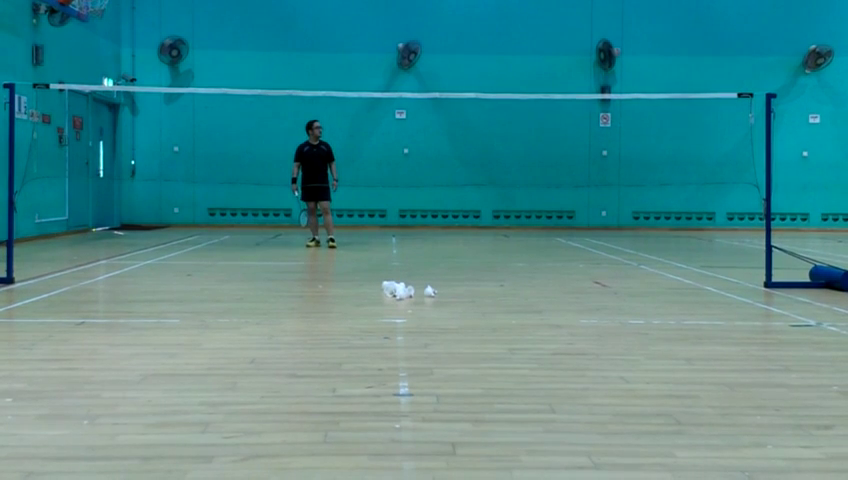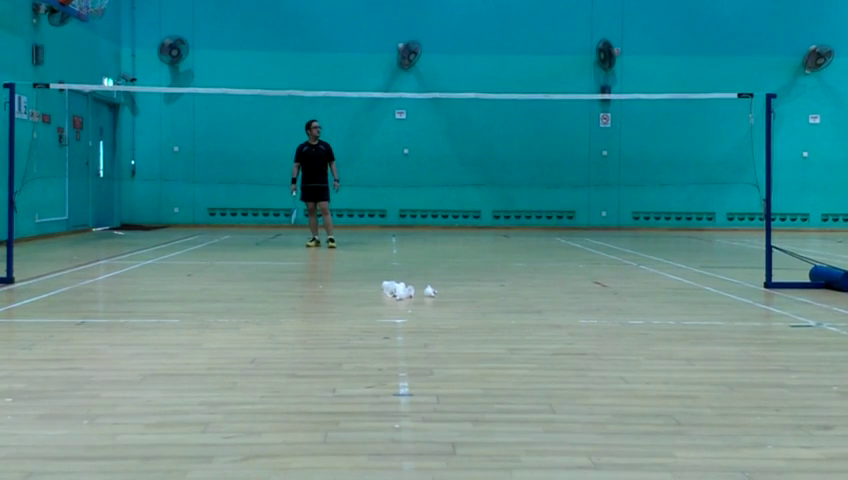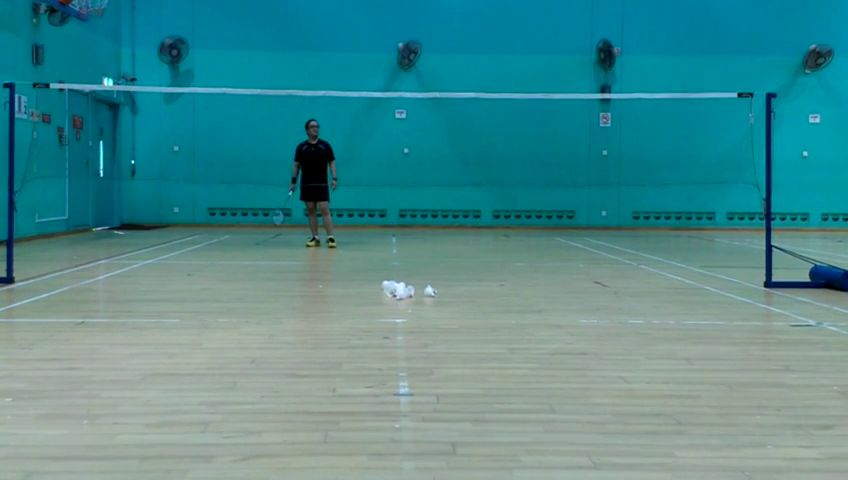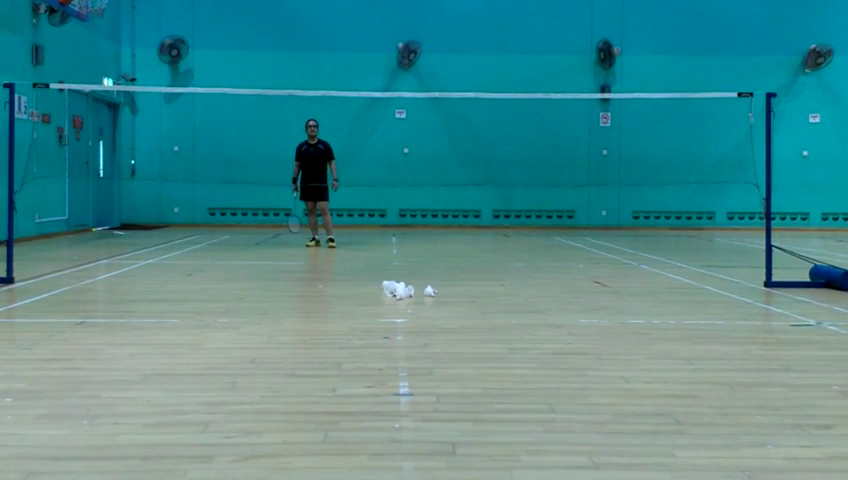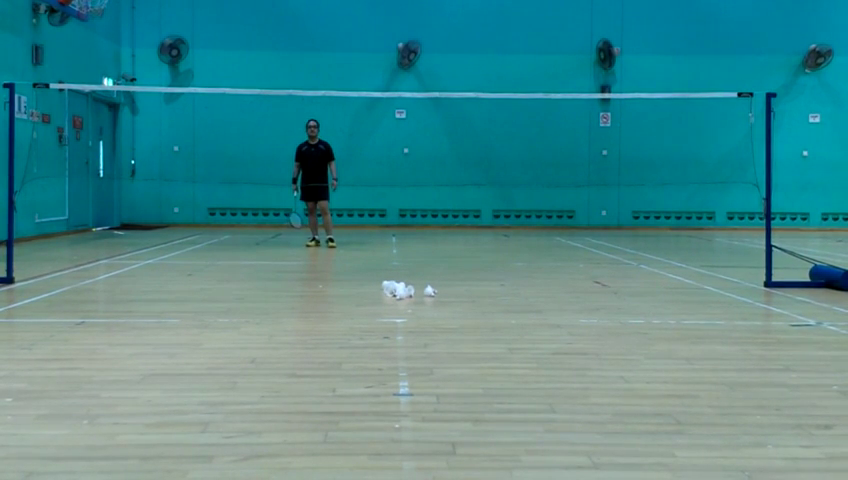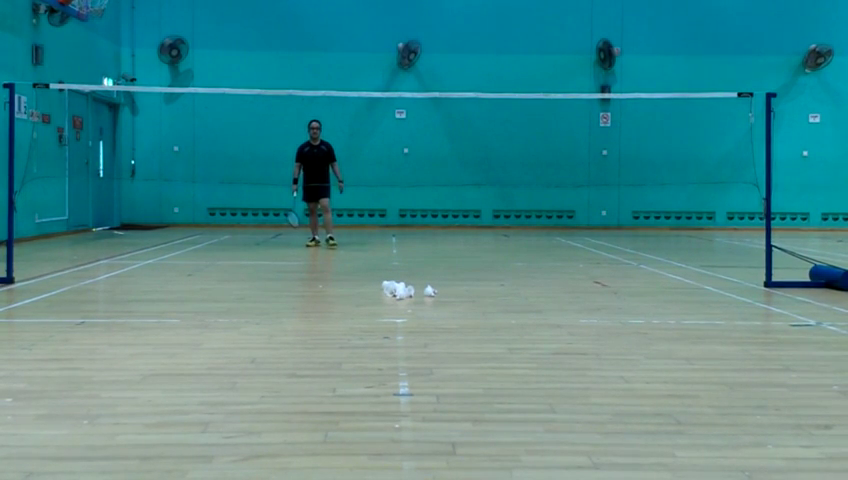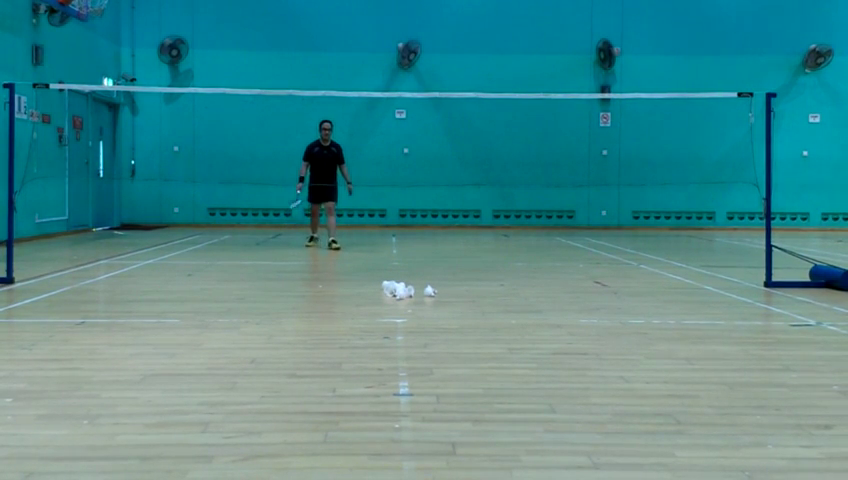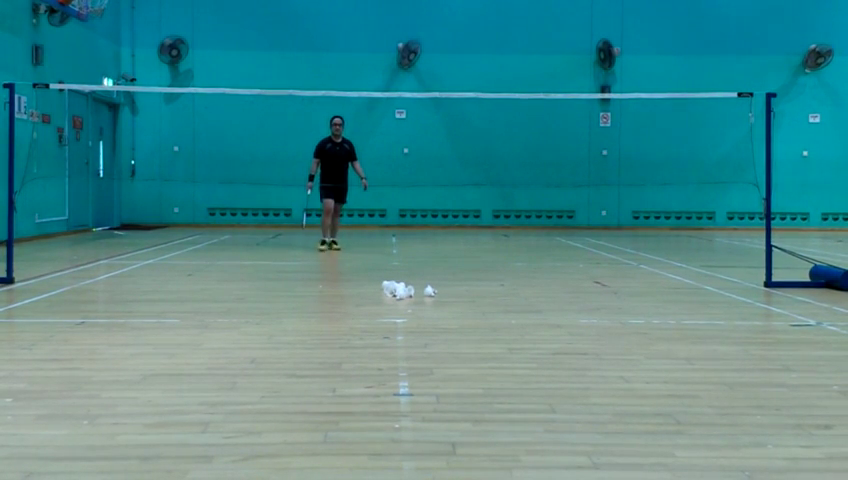
dt=0.4s
person 1, frame 1
left shoulder: (326, 146)
right shoulder: (302, 148)
left elbow: (332, 163)
right elbow: (296, 165)
left wrist: (335, 179)
right wrist: (294, 181)
left hip: (323, 184)
right hip: (307, 185)
left knee: (326, 210)
right knee: (311, 211)
left ankle: (331, 238)
right ankle: (315, 238)
person 1, frame 2
left shoulder: (325, 146)
right shoulder: (301, 148)
left elbow: (332, 163)
right elbow: (296, 166)
left wrist: (336, 179)
right wrist: (293, 181)
left hip: (322, 184)
right hip: (307, 185)
left knee: (325, 210)
right knee: (311, 212)
left ankle: (331, 238)
right ankle: (315, 238)
person 1, frame 3
left shoulder: (325, 145)
right shoulder: (301, 147)
left elbow: (331, 162)
right elbow: (297, 165)
left wrist: (334, 178)
right wrist: (293, 181)
left hip: (321, 184)
right hip: (306, 185)
left knee: (325, 210)
right knee: (311, 211)
left ankle: (330, 237)
right ankle: (315, 238)
person 1, frame 4
left shoulder: (325, 145)
right shoulder: (301, 147)
left elbow: (331, 162)
right elbow: (297, 165)
left wrist: (335, 178)
right wrist: (294, 181)
left hip: (321, 184)
right hip: (306, 184)
left knee: (324, 210)
right knee: (311, 211)
left ankle: (330, 237)
right ankle: (315, 238)
person 1, frame 5
left shoulder: (325, 146)
right shoulder: (301, 147)
left elbow: (331, 163)
right elbow: (297, 165)
left wrist: (334, 178)
right wrist: (294, 181)
left hip: (322, 184)
right hip: (307, 185)
left knee: (325, 210)
right knee: (311, 211)
left ankle: (330, 237)
right ankle: (315, 238)
person 1, frame 6
left shoulder: (327, 146)
right shoulder: (302, 148)
left elbow: (333, 164)
right elbow: (298, 166)
left wrist: (340, 180)
right wrist: (295, 182)
left hip: (324, 184)
right hip: (308, 185)
left knee: (326, 208)
right knee: (312, 211)
left ankle: (330, 236)
right ankle: (315, 238)
person 1, frame 7
left shoulder: (337, 148)
right shoulder: (312, 147)
left elbow: (342, 166)
right elbow: (305, 164)
left wrist: (348, 182)
right wrist: (301, 180)
left hip: (331, 185)
right hip: (315, 185)
left knee: (330, 211)
right knee: (314, 212)
left ankle: (332, 240)
right ankle: (314, 236)
person 1, frame 8
left shoulder: (348, 145)
right shoulder: (323, 144)
left elbow: (355, 163)
right elbow: (316, 162)
left wrist: (363, 177)
right wrist: (311, 179)
left hip: (341, 185)
right hip: (326, 184)
left knee: (336, 213)
right knee: (328, 210)
left ankle: (333, 240)
right ankle: (324, 239)
